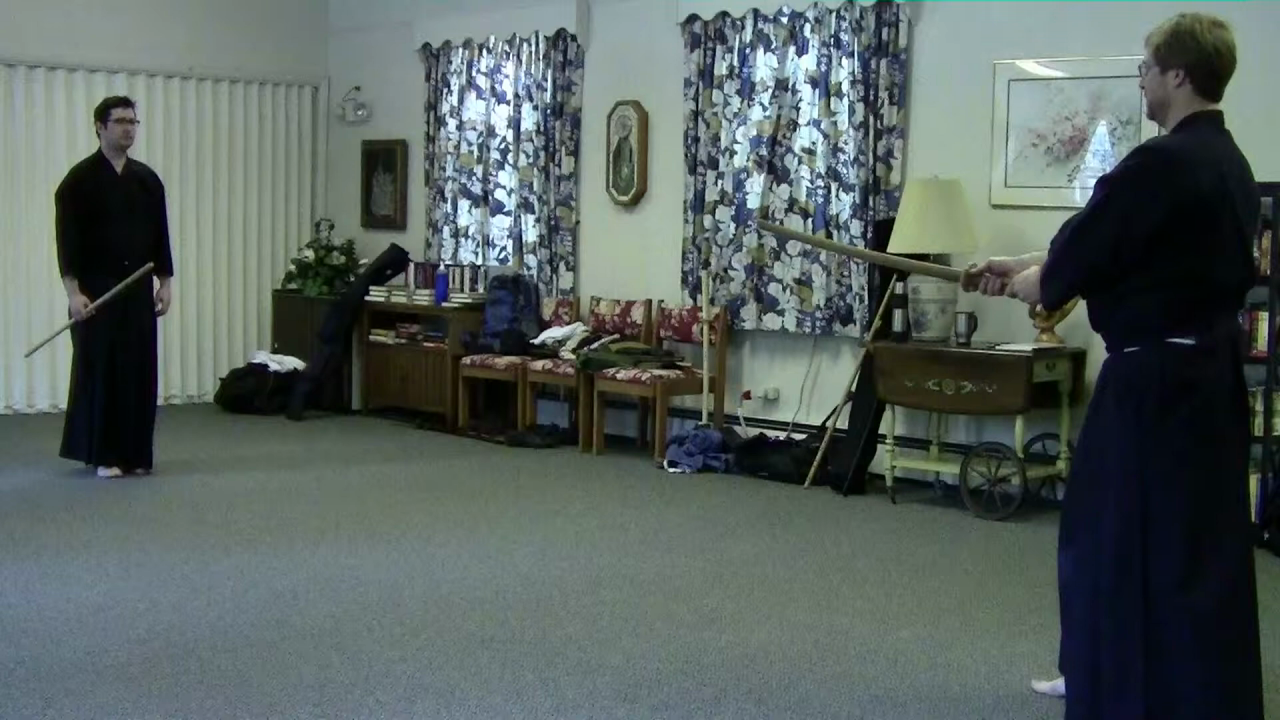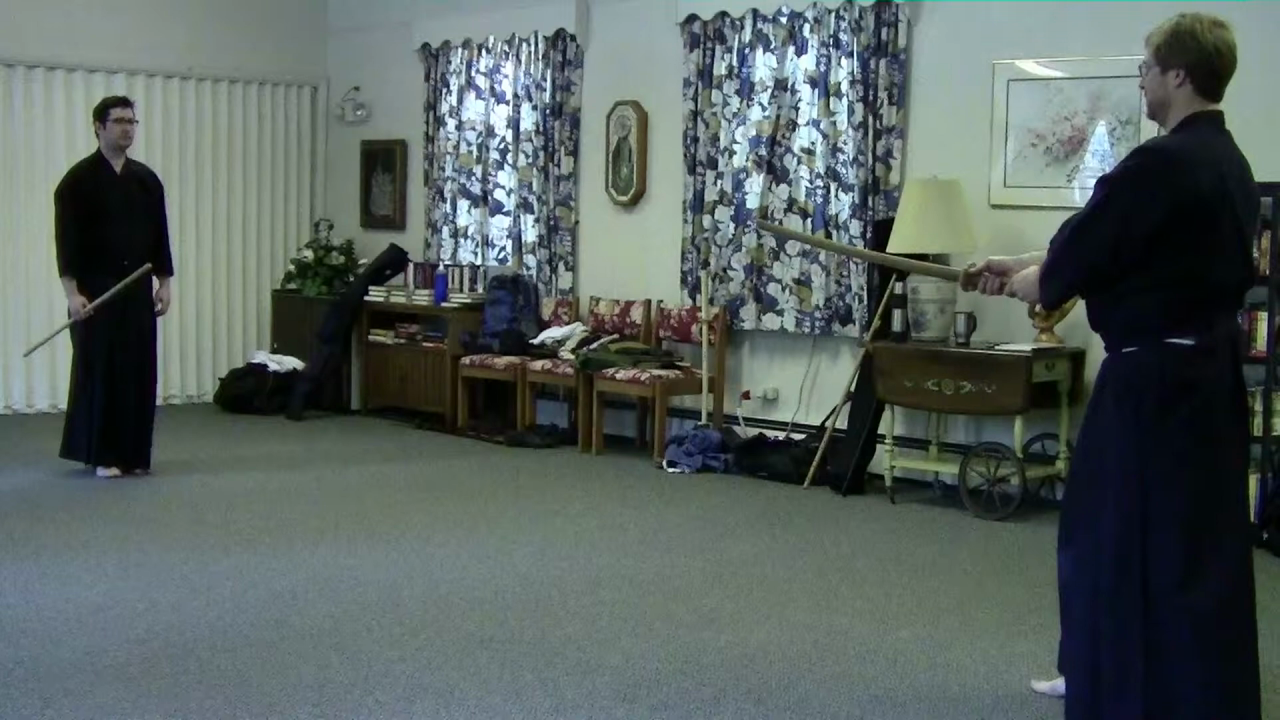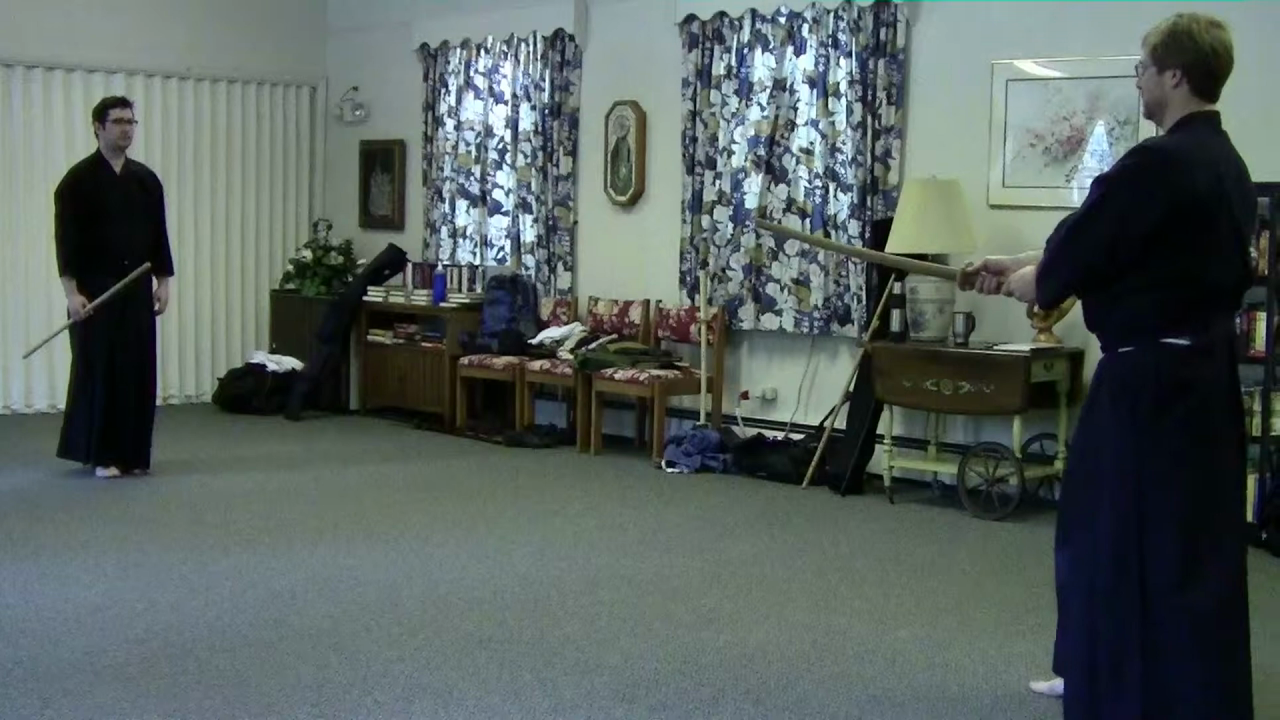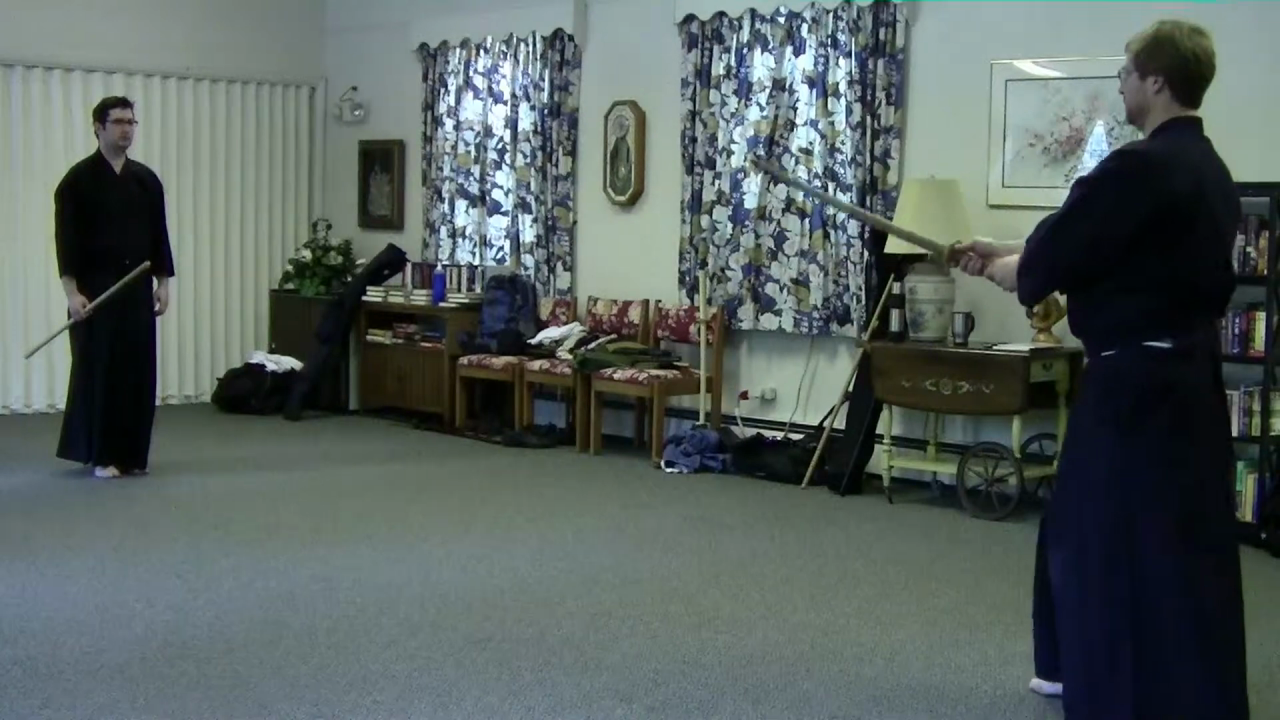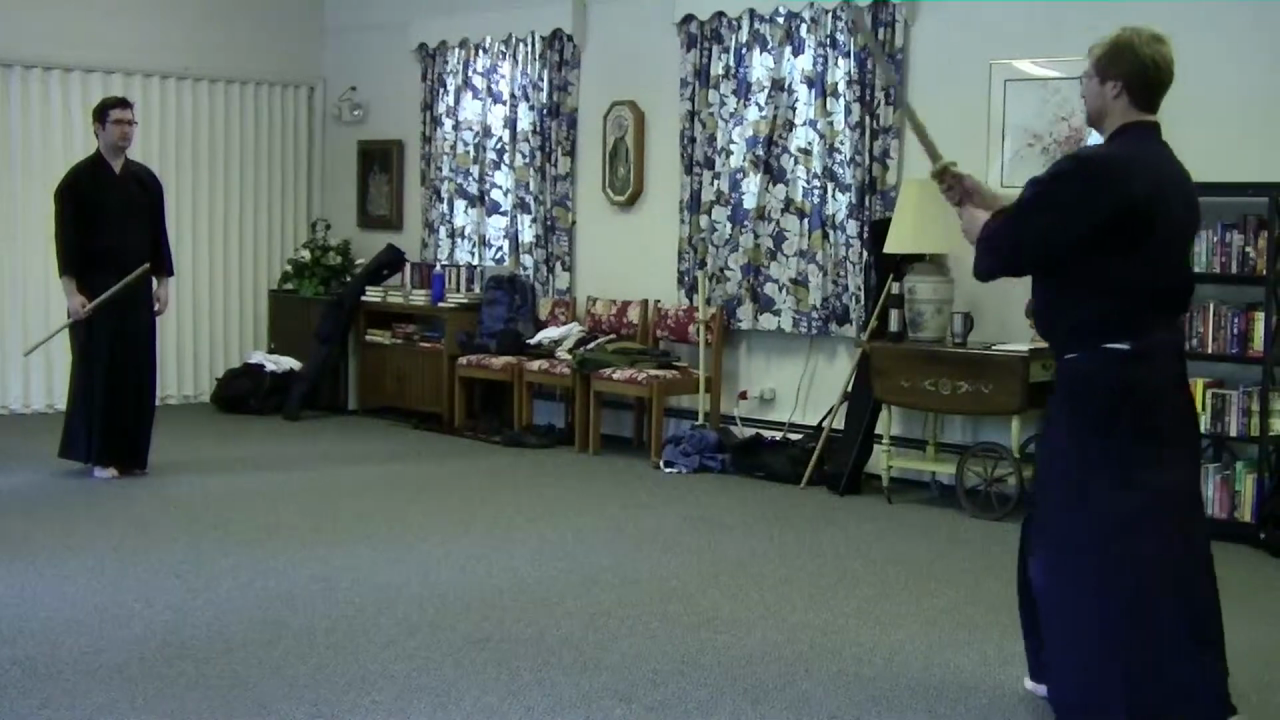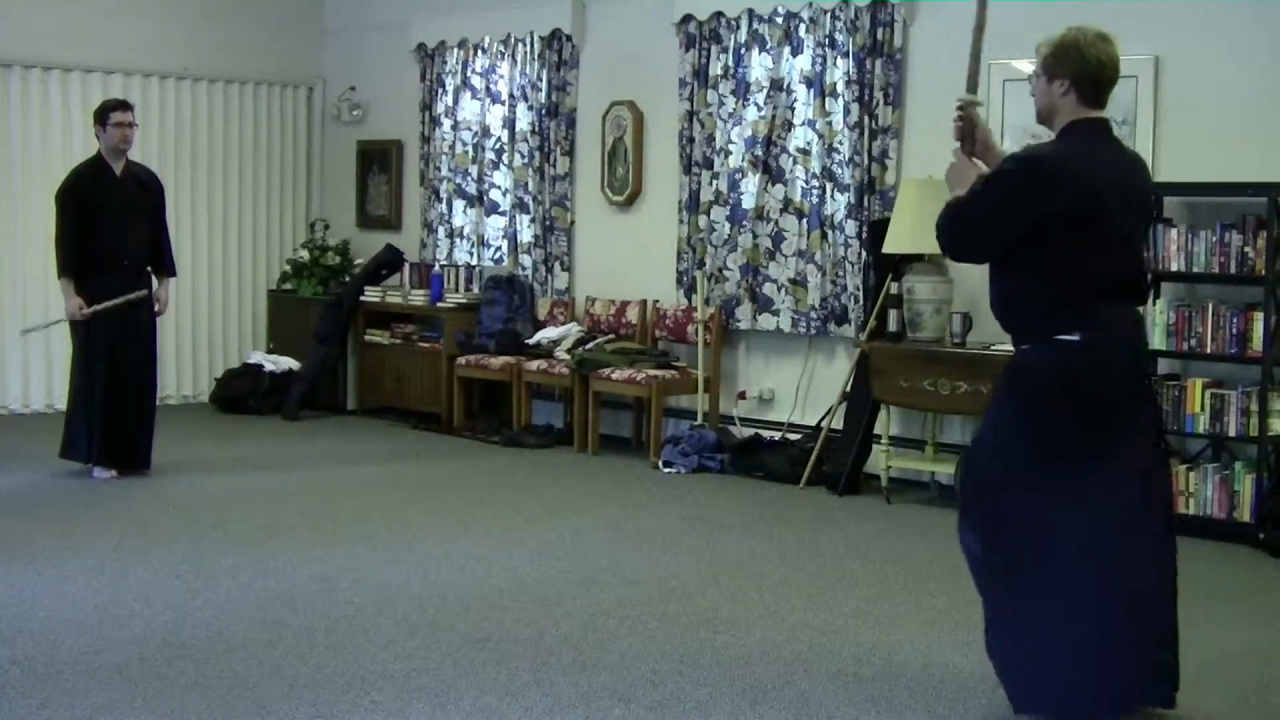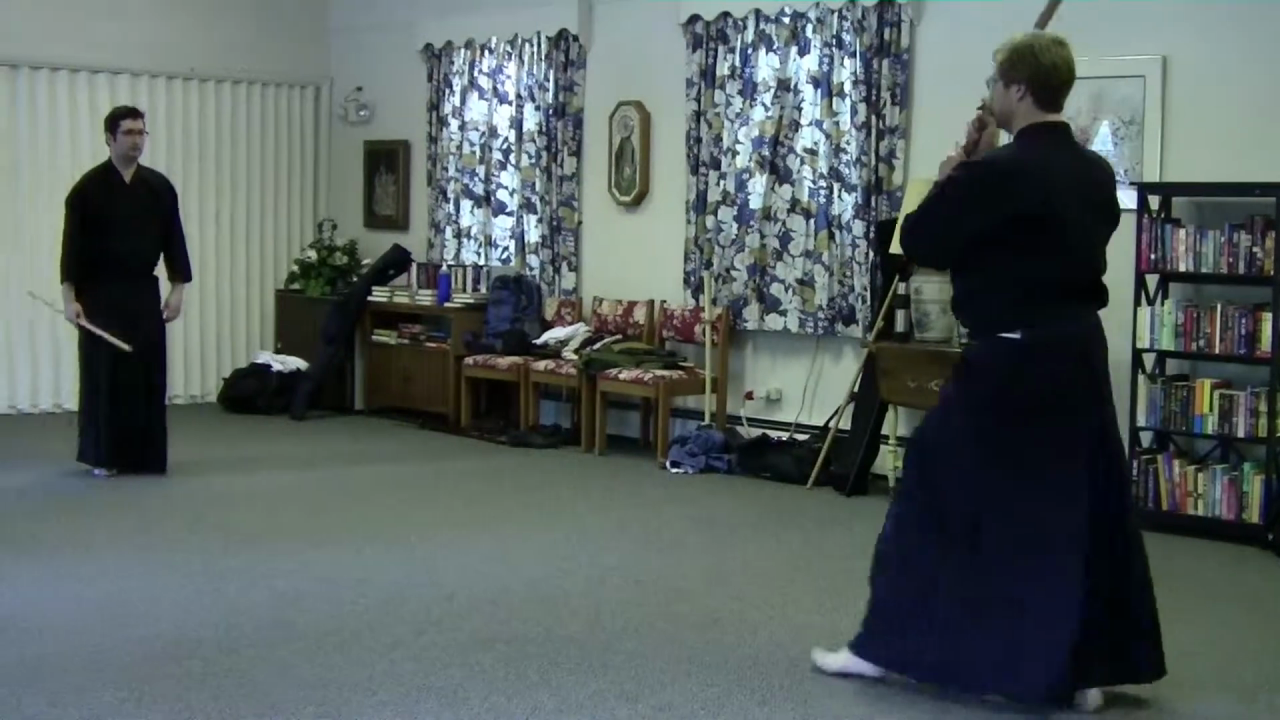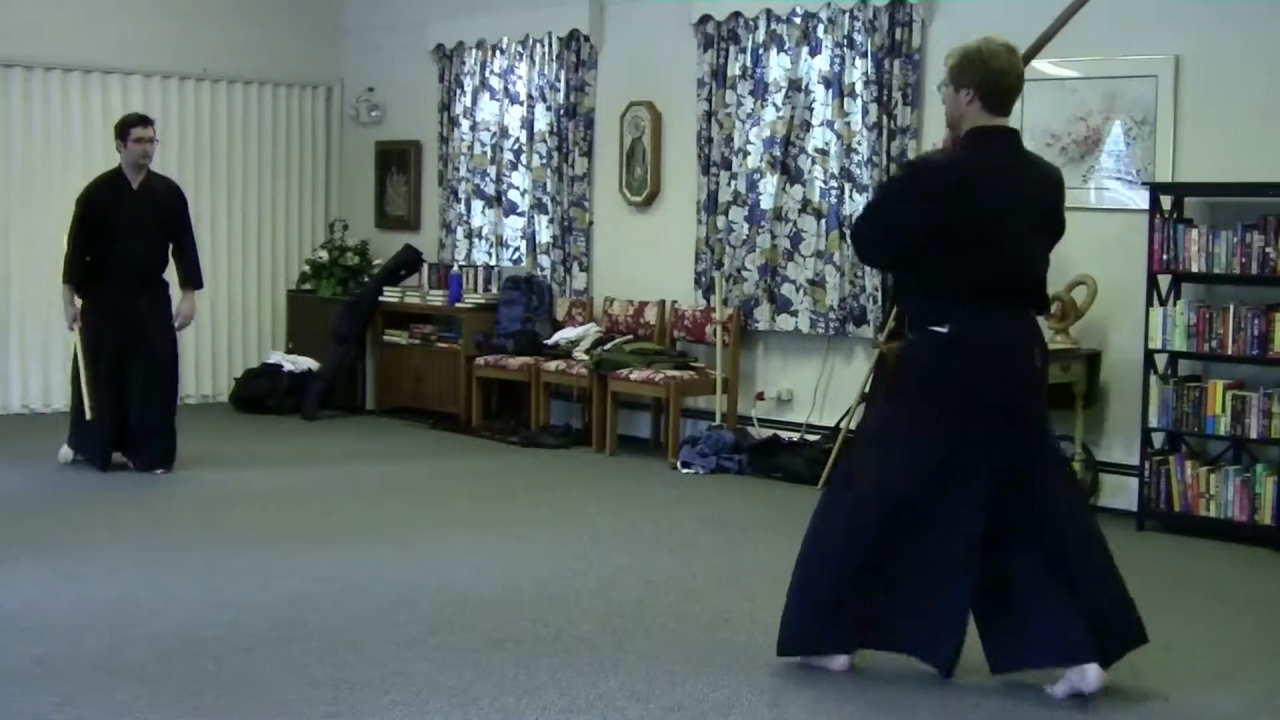
dt=0.2s
person 1, frame 1
left shoulder: (1164, 163)
right shoulder: (1227, 163)
left elbow: (1090, 247)
right elbow: (1113, 241)
left wrist: (1035, 281)
right wrist: (1024, 263)
left hip: (1158, 375)
right hip: (1201, 368)
left knee: (1143, 535)
right knee: (1192, 535)
person 1, frame 2
left shoulder: (1165, 163)
right shoulder: (1227, 162)
left elbow: (1089, 248)
right elbow: (1113, 241)
left wrist: (1033, 281)
right wrist: (1025, 263)
left hip: (1159, 375)
right hip: (1201, 368)
left knee: (1147, 537)
right knee: (1152, 530)
person 1, frame 3
left shoulder: (1161, 163)
right shoulder: (1224, 163)
left elbow: (1084, 249)
right elbow: (1103, 239)
left wrist: (1030, 279)
right wrist: (1023, 262)
left hip: (1155, 375)
right hip: (1196, 368)
left knee: (1145, 537)
right knee: (1146, 530)
person 1, frame 4
left shoulder: (1142, 167)
right shoulder: (1206, 169)
left elbow: (1057, 255)
right elbow: (1088, 234)
left wrist: (1006, 267)
right wrist: (1016, 252)
left hip: (1139, 378)
right hip: (1181, 371)
left knee: (1143, 542)
right knee: (1089, 525)
person 1, frame 5
left shoulder: (1095, 170)
right shoulder: (1168, 175)
left elbow: (1006, 251)
left wrist: (978, 221)
right wrist: (993, 199)
left hip: (1104, 374)
right hip: (1151, 367)
left knee: (1108, 536)
right knee: (1108, 526)
person 1, frame 6
left shoulder: (1042, 167)
right shoulder: (1128, 168)
left elbow: (958, 235)
left wrist: (967, 186)
right wrist: (995, 165)
left hip: (1062, 360)
right hip: (1119, 353)
left knee: (1005, 503)
right knee: (1112, 511)
person 1, frame 7
left shoulder: (995, 174)
right shoulder: (1094, 173)
left elbow: (921, 243)
left wrist: (950, 187)
left hip: (1012, 358)
right hip: (1078, 352)
left knee: (939, 489)
right knee: (1082, 506)
left ankle: (892, 645)
right ankle: (1087, 667)
person 1, frame 8
left shoulder: (931, 177)
right shoulder: (1044, 180)
left elbow: (871, 243)
left hip: (944, 356)
right hip: (1015, 353)
left knee: (871, 491)
right knee: (1035, 499)
left ankle: (831, 635)
right ankle: (1083, 652)
person 2, frame 1
left shoulder: (147, 178)
right shoulder: (80, 179)
left elbow: (159, 235)
right elbow: (68, 239)
left wrist: (164, 283)
right wrist: (73, 291)
left hip: (138, 289)
right hip: (95, 289)
left knee: (138, 370)
right knee: (98, 369)
left ankle: (133, 452)
right ankle: (102, 453)
person 2, frame 2
left shoulder: (147, 179)
right shoulder: (79, 179)
left elbow: (159, 234)
right elbow: (67, 239)
left wrist: (164, 282)
right wrist: (72, 292)
left hip: (137, 289)
right hip: (95, 289)
left knee: (138, 370)
right knee: (97, 370)
left ankle: (132, 452)
right ankle: (101, 453)
person 2, frame 3
left shoulder: (146, 179)
right shoulder: (79, 179)
left elbow: (158, 234)
right elbow: (67, 239)
left wrist: (163, 282)
right wrist: (72, 291)
left hip: (136, 289)
right hip: (94, 289)
left knee: (137, 370)
right knee: (97, 370)
left ankle: (130, 452)
right ankle: (100, 453)
person 2, frame 4
left shoulder: (146, 179)
right shoulder: (79, 179)
left elbow: (158, 234)
right elbow: (67, 239)
left wrist: (163, 282)
right wrist: (72, 291)
left hip: (137, 288)
right hip: (95, 289)
left knee: (137, 370)
right knee: (97, 370)
left ankle: (129, 453)
right ankle: (100, 453)
person 2, frame 5
left shoulder: (145, 179)
right shoulder: (79, 179)
left elbow: (158, 234)
right elbow: (67, 239)
left wrist: (162, 282)
right wrist: (72, 291)
left hip: (136, 288)
right hip: (94, 289)
left knee: (137, 371)
right knee: (97, 370)
left ankle: (129, 453)
right ankle: (99, 454)
person 2, frame 6
left shoulder: (147, 180)
right shoulder: (80, 181)
left elbow: (159, 235)
right elbow: (67, 240)
left wrist: (163, 282)
right wrist: (70, 292)
left hip: (135, 289)
right hip: (94, 290)
left knee: (138, 371)
right knee: (97, 371)
left ankle: (130, 453)
right ankle: (99, 455)
person 2, frame 7
left shoulder: (159, 186)
right shoulder: (89, 187)
left elbow: (173, 239)
right elbow: (73, 244)
left wrist: (177, 288)
right wrist: (70, 297)
left hip: (143, 292)
right hip: (99, 293)
left knee: (146, 372)
right knee: (101, 373)
left ankle: (138, 454)
right ankle: (101, 454)
person 2, frame 8
left shoulder: (168, 193)
right shoulder: (98, 192)
left elbow: (183, 246)
right elbow: (78, 247)
left wrist: (188, 295)
right wrist: (70, 298)
left hip: (150, 297)
right hip: (103, 296)
left knee: (156, 373)
right knee: (97, 371)
left ankle: (150, 453)
right ankle: (82, 442)
